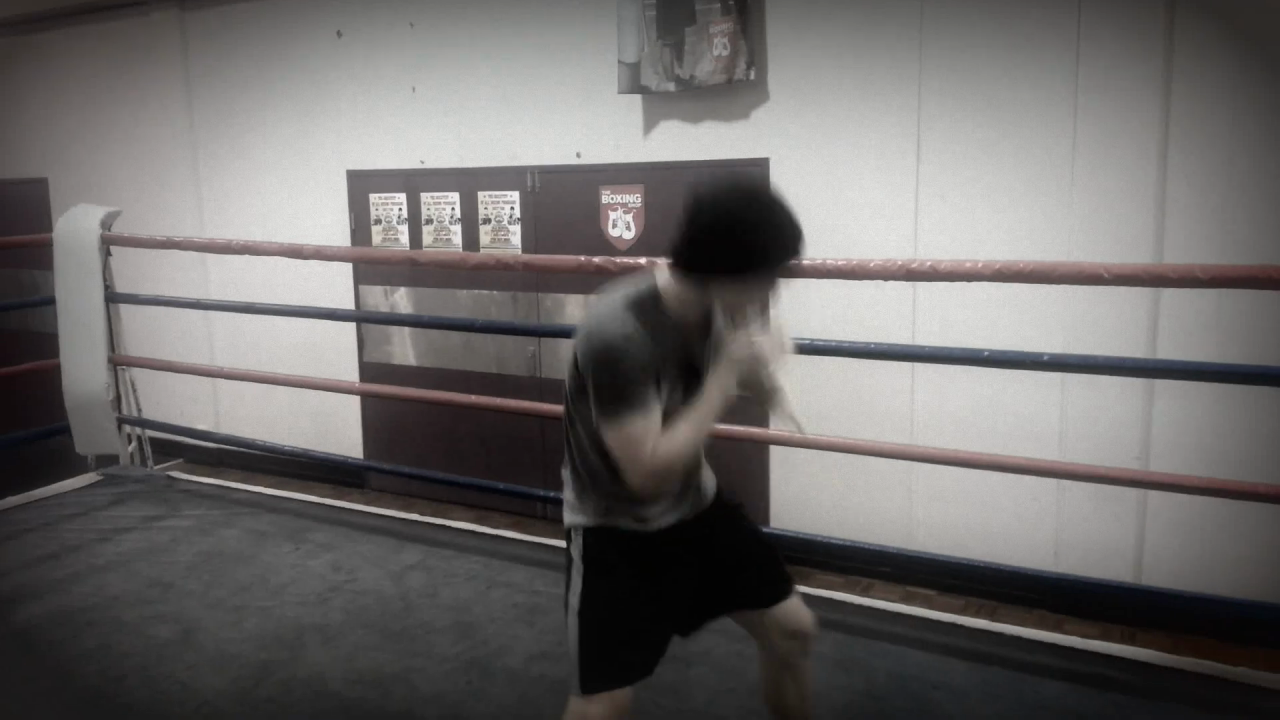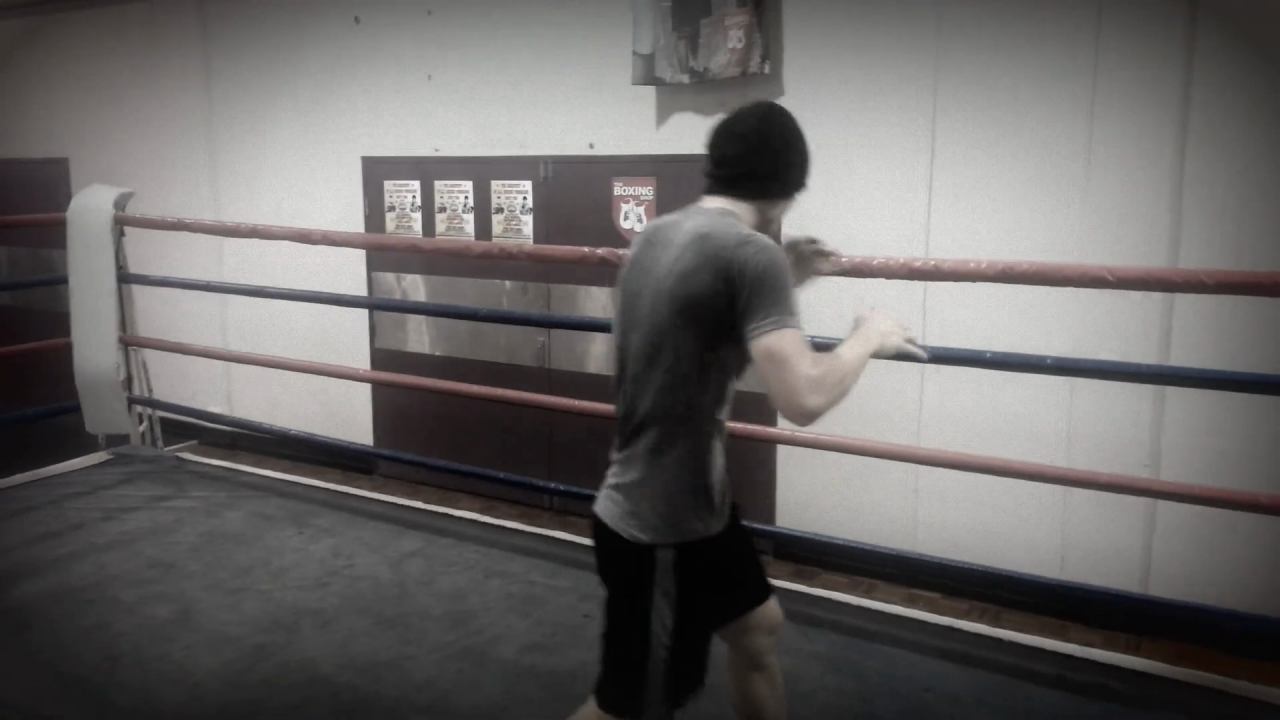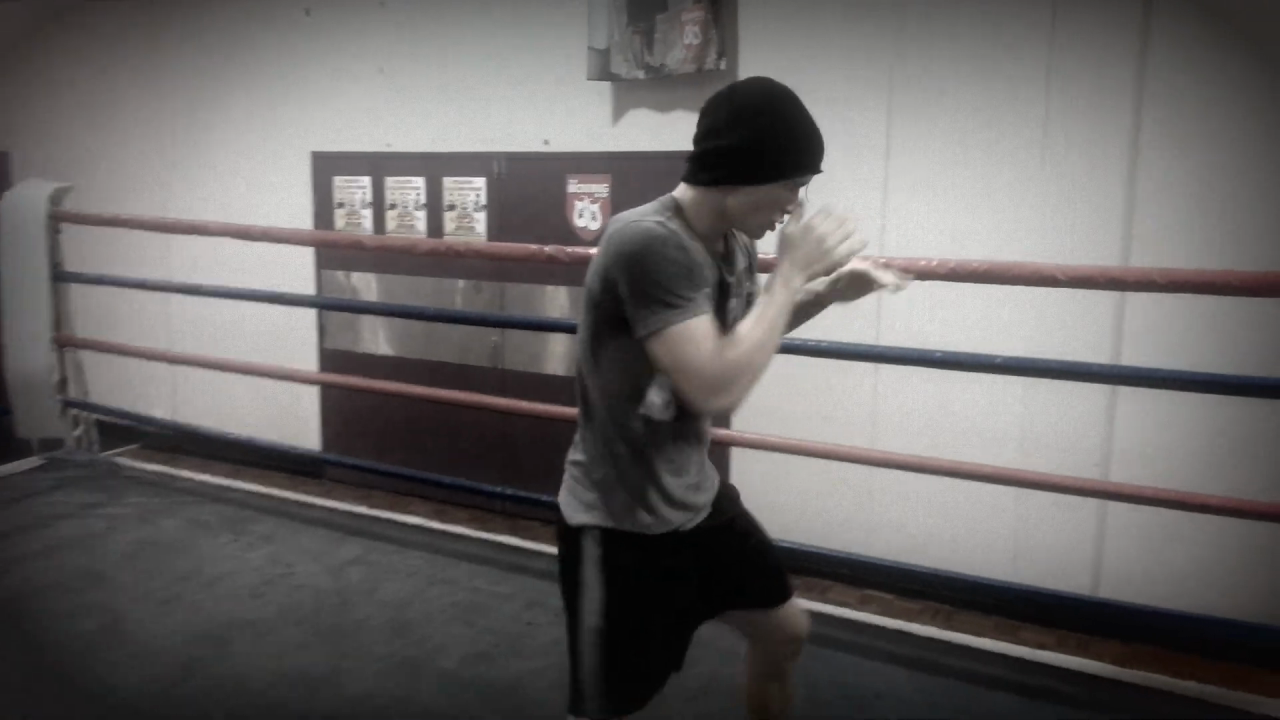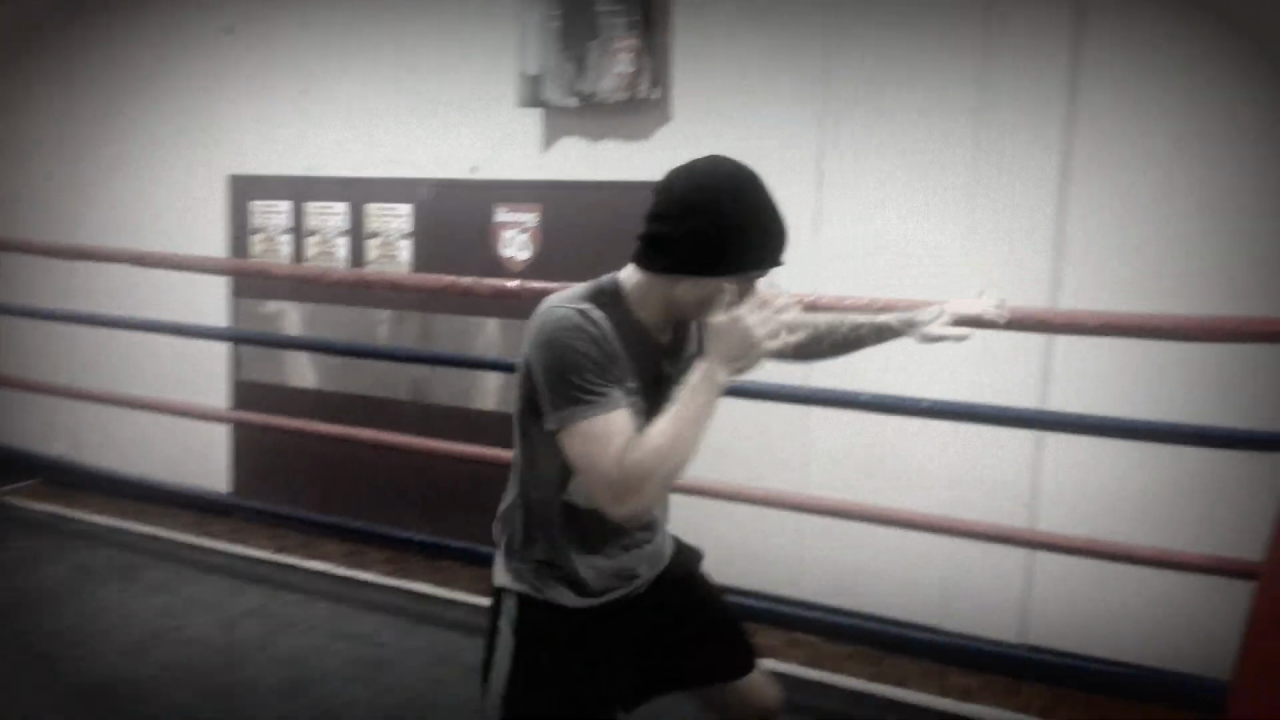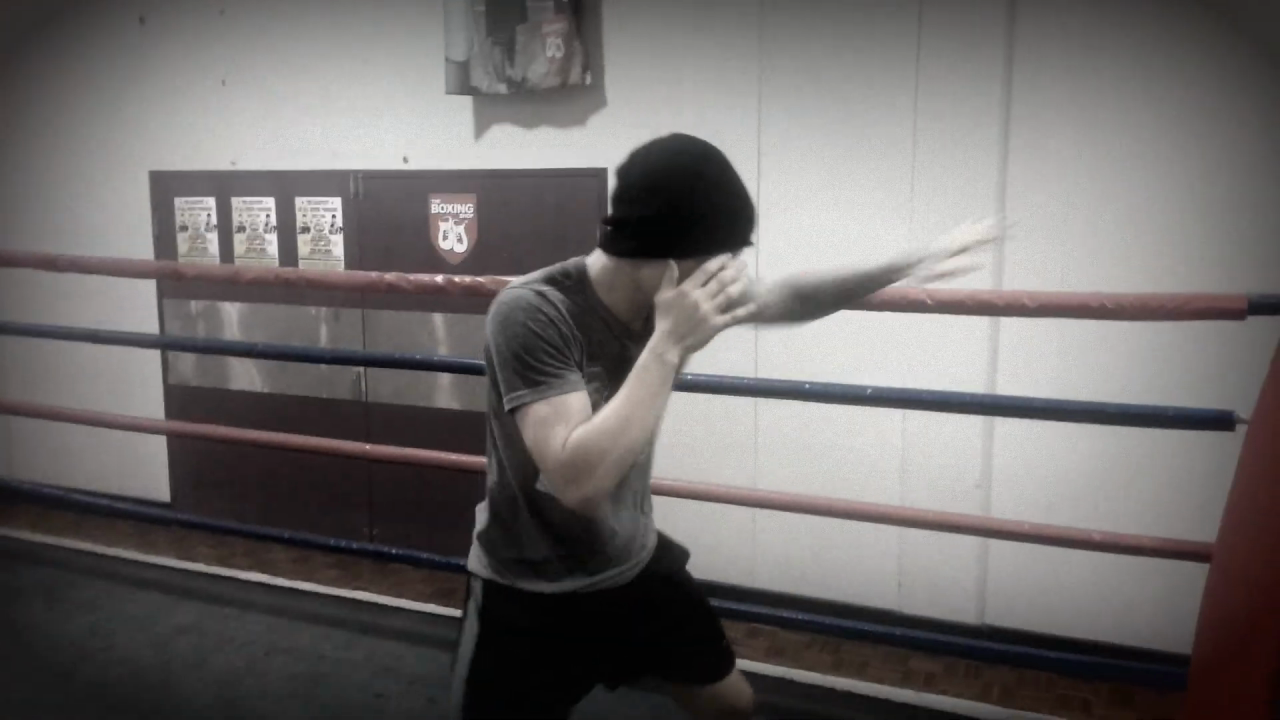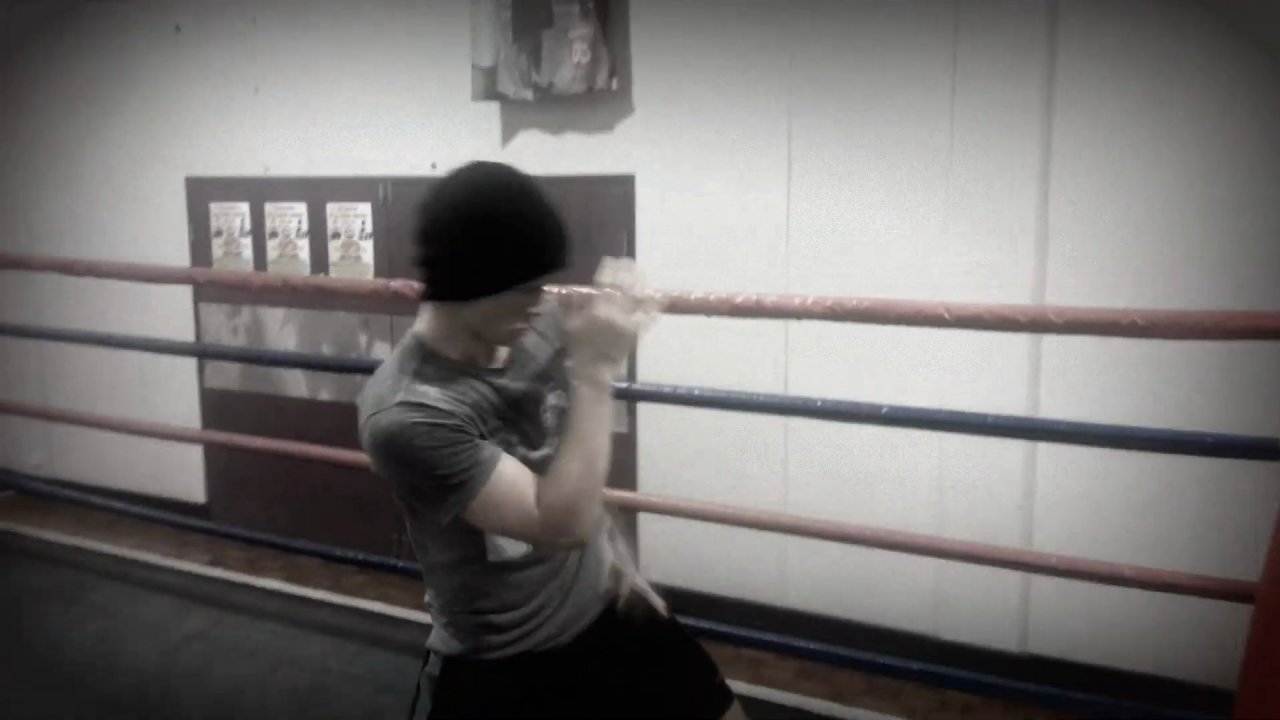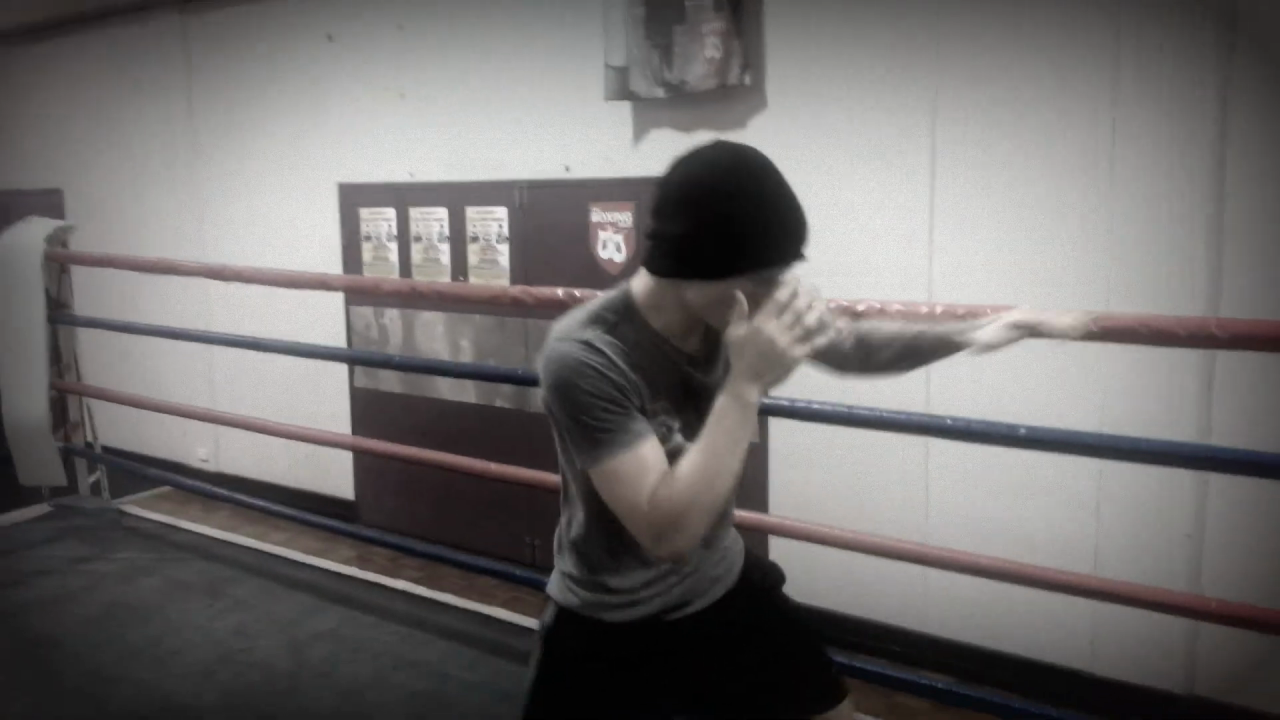
dt=0.4s
person 1, frame 1
left shoulder: (715, 305)
right shoulder: (618, 335)
right elbow: (648, 471)
left wrist: (755, 375)
right wrist: (729, 373)
left hip: (695, 506)
right hip: (618, 527)
left knee: (792, 628)
person 1, frame 2
left shoulder: (662, 235)
right shoulder: (745, 252)
right elbow: (802, 399)
left wrist: (776, 289)
right wrist: (868, 338)
left hip: (687, 502)
right hip: (660, 521)
left knee: (759, 628)
person 1, frame 3
left shoulder: (726, 237)
right shoulder: (649, 241)
left elbow: (754, 326)
right elbow: (718, 389)
left wrist: (831, 288)
right wrist: (792, 271)
left hip: (694, 495)
right hip: (619, 513)
left knee: (783, 631)
person 1, frame 4
left shoulder: (700, 310)
right shoulder: (570, 330)
left elbow: (797, 336)
right elbow: (624, 493)
left wrist: (910, 321)
right wrist: (715, 364)
left hip: (647, 568)
right hip: (550, 597)
person 1, frame 5
left shoulder: (697, 283)
right shoulder: (532, 313)
left elbow: (788, 298)
right elbow: (578, 481)
left wrist: (906, 264)
right wrist: (668, 345)
left hip: (629, 562)
right hip: (527, 589)
person 1, frame 6
left shoulder: (524, 333)
right shoulder: (405, 411)
right elbow: (561, 525)
left wrist: (615, 552)
right wrist: (596, 371)
left hip: (598, 604)
right hip: (496, 655)
person 1, frame 7
left shoulder: (743, 304)
right shoulder: (583, 356)
left elbow: (850, 347)
right elbow: (668, 530)
left wrist: (972, 333)
right wrist: (747, 383)
left hip: (718, 586)
right hip: (606, 620)
